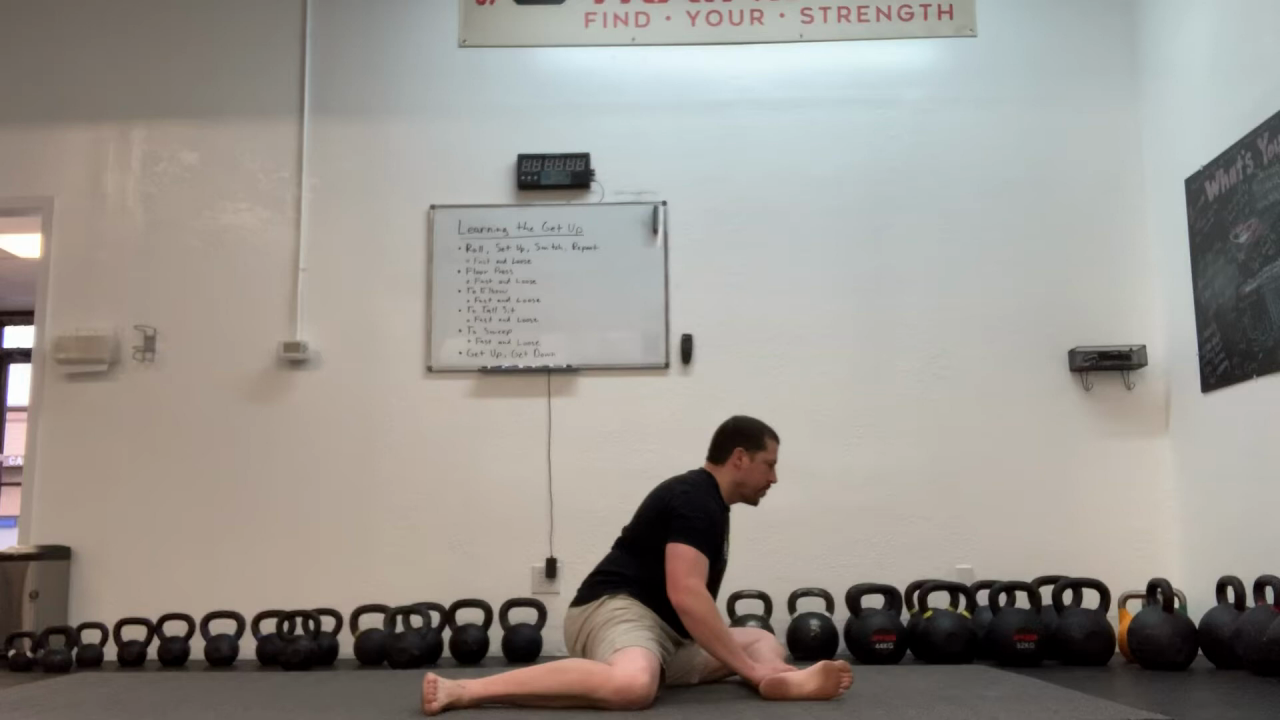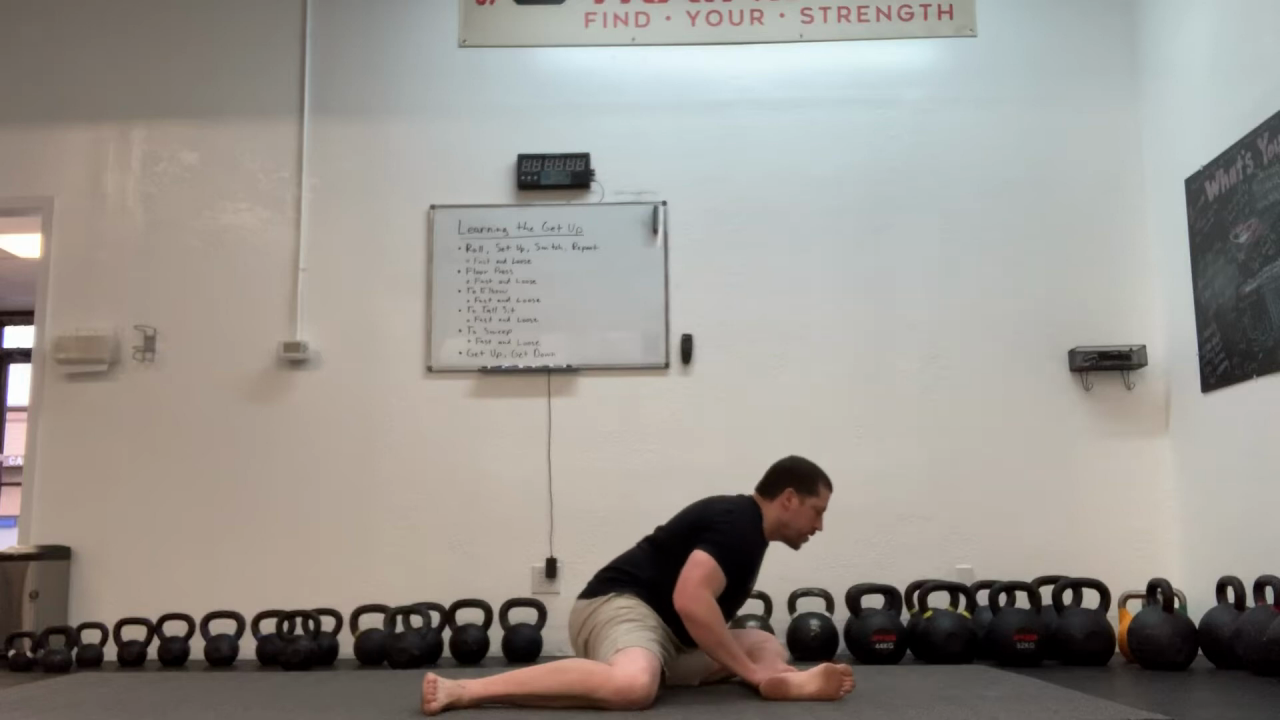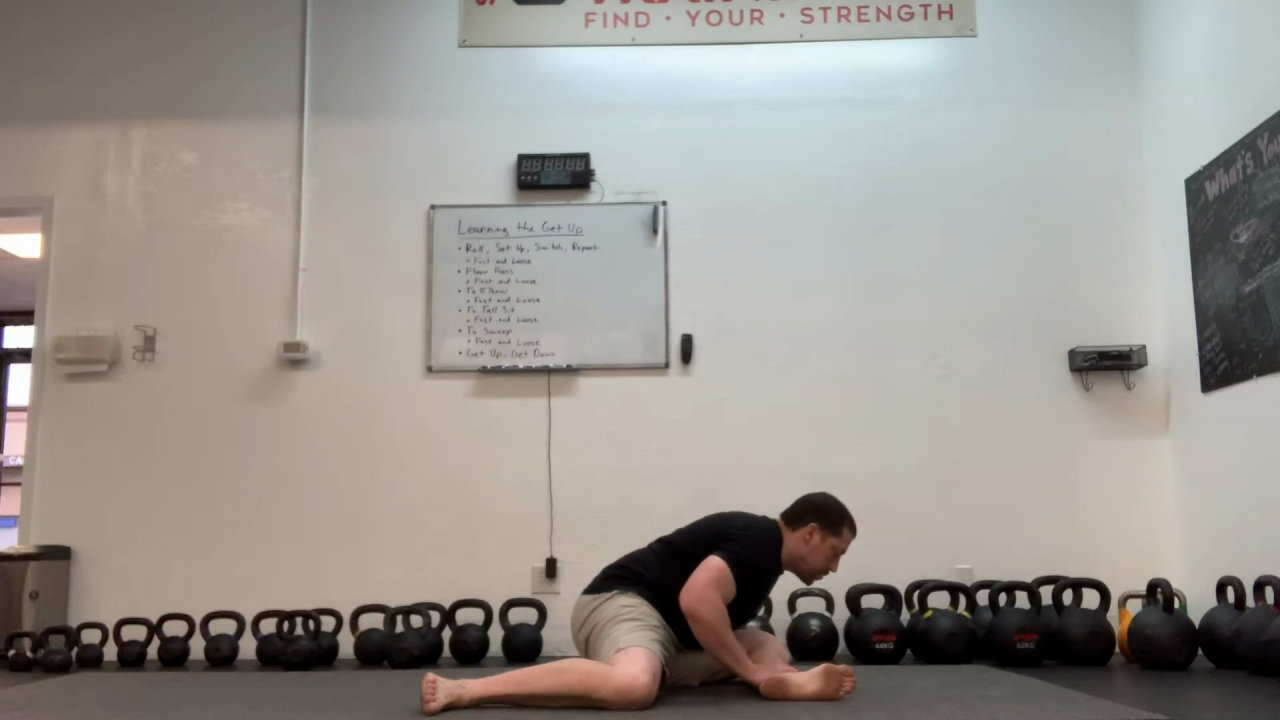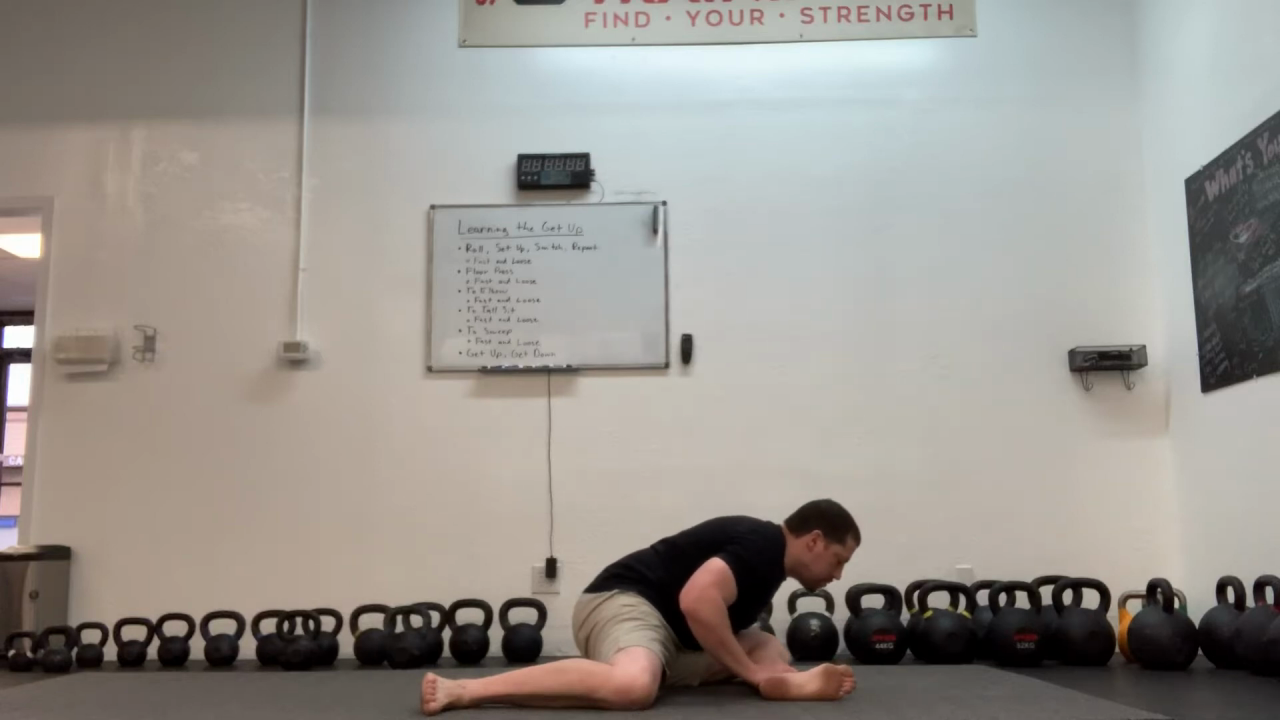
dt=0.7s
person 1, frame 1
left shoulder: (708, 501)
right shoulder: (695, 499)
left elbow: (691, 600)
right elbow: (686, 595)
left wrist: (757, 662)
right wrist: (751, 670)
right hip: (614, 609)
left knee: (762, 641)
right knee: (631, 686)
right ankle: (462, 690)
person 1, frame 2
left shoulder: (744, 526)
right shoulder: (736, 524)
left elbow: (703, 610)
right elbow: (691, 602)
right wrist: (753, 672)
right hip: (619, 606)
left knee: (767, 645)
right knee: (632, 685)
right ankle: (463, 690)
person 1, frame 3
left shoulder: (762, 549)
right shoulder: (759, 540)
right elbow: (697, 600)
left wrist: (768, 669)
right wrist: (753, 672)
right hip: (622, 603)
left knee: (772, 650)
right knee: (632, 686)
right ankle: (461, 690)
person 1, frame 4
left shoulder: (768, 556)
right shoulder: (762, 545)
right elbow: (697, 601)
left wrist: (768, 671)
right wrist: (752, 672)
right hip: (623, 602)
left knee: (772, 650)
right knee: (633, 685)
right ankle: (462, 690)
